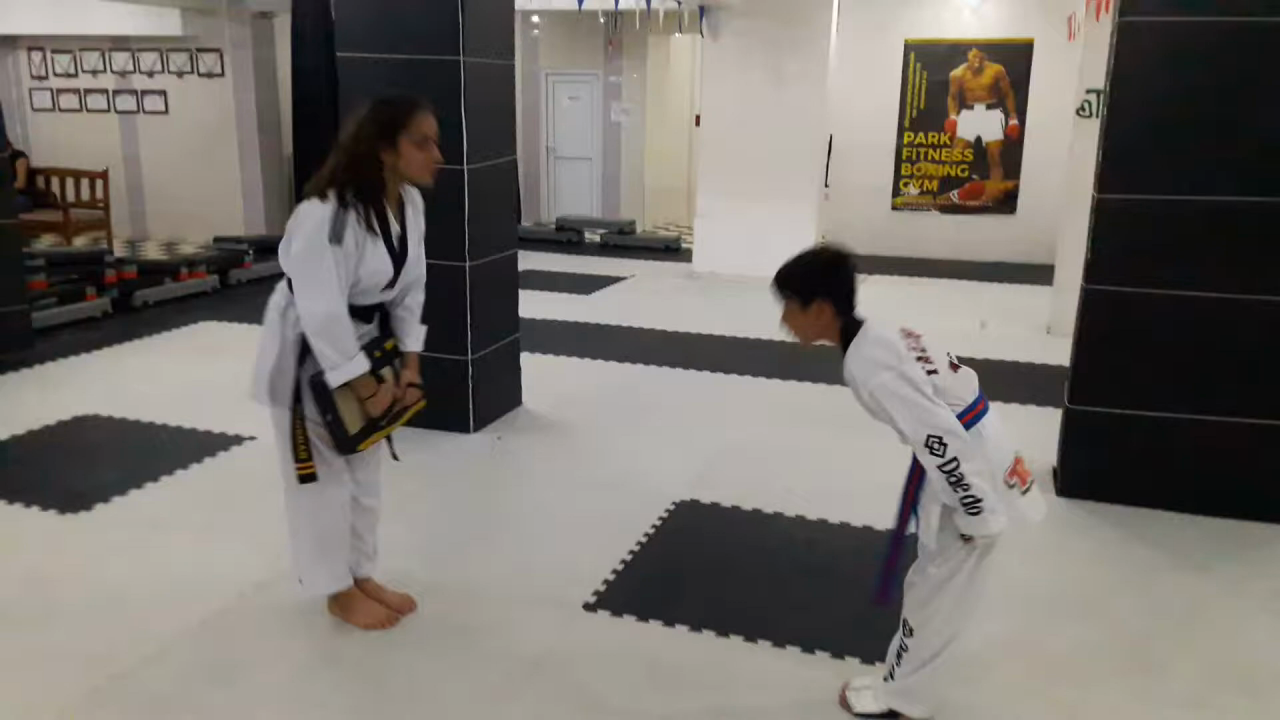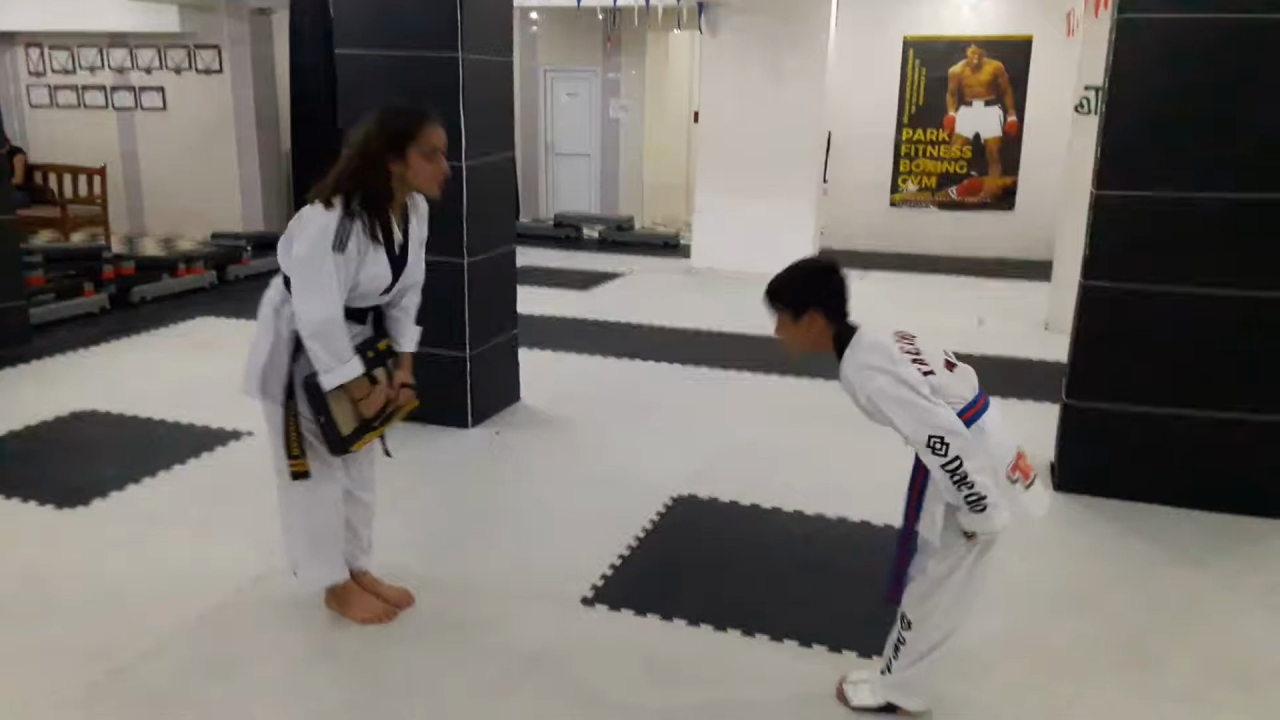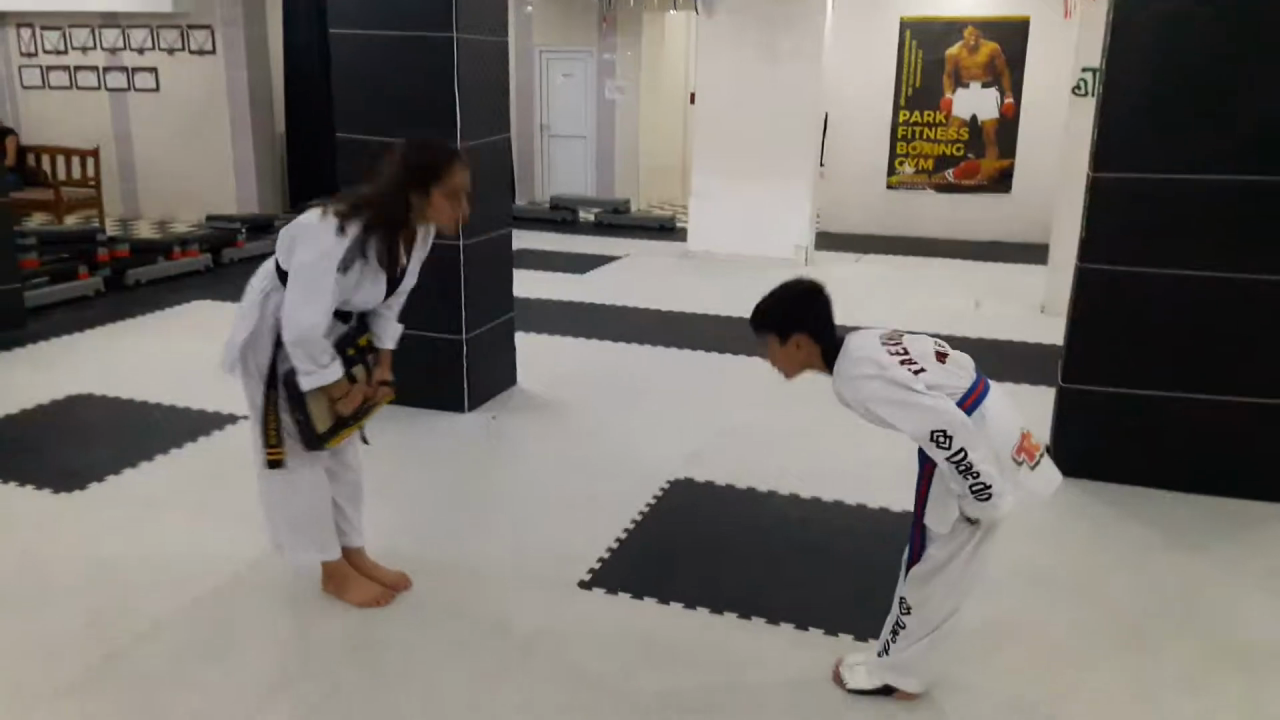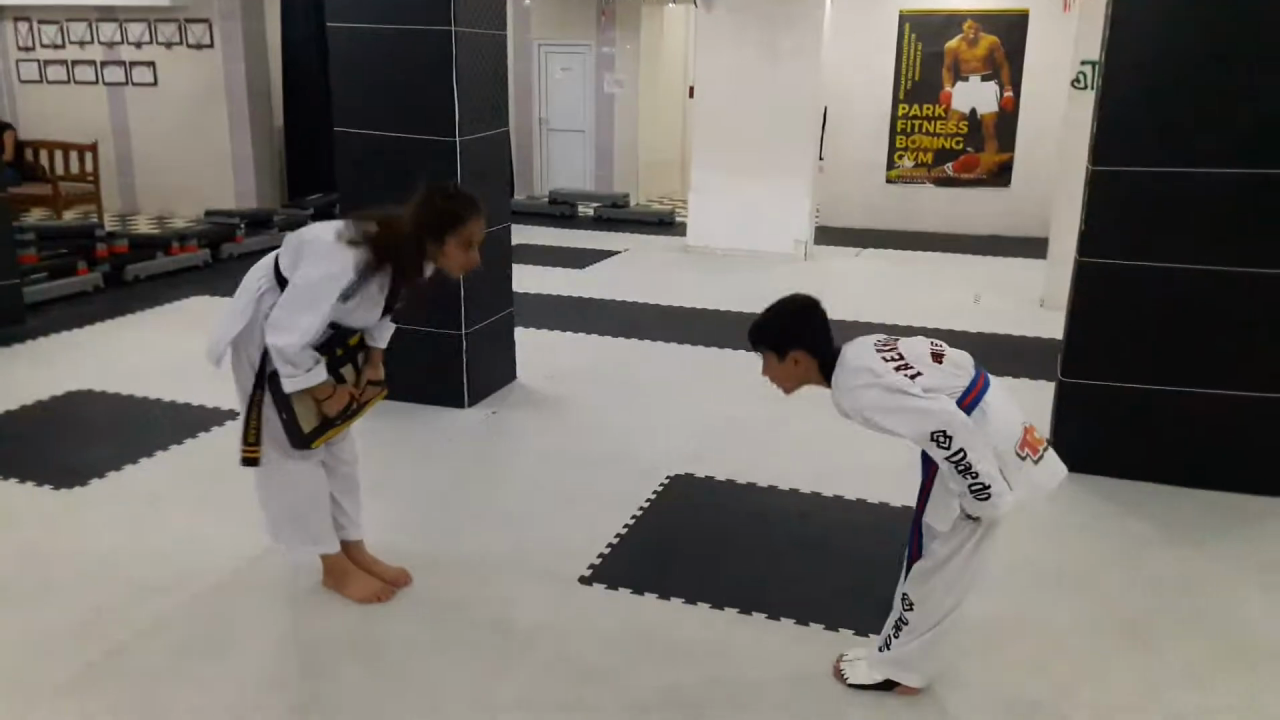
dt=0.1s
person 1, frame 1
left shoulder: (409, 203)
right shoulder: (328, 216)
left elbow: (409, 288)
right elbow: (321, 312)
left wrist: (409, 364)
right wrist: (364, 385)
left hip: (360, 340)
right hip: (308, 351)
left knee: (362, 469)
right knee: (321, 472)
left ankle: (359, 575)
right ankle: (339, 591)
person 1, frame 2
left shoulder: (414, 209)
right shoulder: (333, 222)
left elbow: (406, 290)
right elbow: (318, 316)
left wrist: (403, 365)
right wrist: (358, 388)
left hip: (354, 339)
right hip: (302, 347)
left knee: (357, 463)
right knee: (315, 466)
left ankle: (356, 569)
right ankle: (335, 585)
person 1, frame 3
left shoulder: (415, 229)
right shoulder: (343, 239)
left elbow: (391, 297)
right elbow: (300, 323)
left wrist: (382, 363)
right wrist: (337, 386)
left hip: (331, 325)
right hip: (280, 330)
left knee: (338, 442)
right knee: (298, 447)
left ankle: (352, 552)
right ankle: (333, 568)
person 1, frame 4
left shoulder: (412, 252)
right shoulder: (348, 266)
right elbow: (287, 333)
left wrist: (373, 361)
right wrist: (323, 389)
left hip: (318, 322)
right hip: (273, 322)
left knee: (334, 438)
right knee: (287, 441)
left ankle: (351, 550)
right ankle: (334, 565)
person 2, frame 1
left shoulder: (867, 364)
right shoulder: (876, 336)
left elbow: (940, 436)
right elbow: (941, 399)
left wrist: (975, 513)
left hip: (968, 471)
right hip: (972, 452)
left knee: (938, 587)
right knee: (936, 580)
person 2, frame 2
left shoulder: (863, 370)
right shoulder: (872, 342)
left elbow: (940, 435)
left wrist: (978, 510)
left hip: (969, 467)
right hip: (972, 446)
left knee: (938, 581)
right knee: (933, 570)
left ankle: (901, 689)
right ankle: (902, 674)
person 2, frame 3
left shoulder: (856, 382)
right shoulder: (862, 343)
left elbow: (946, 427)
right elbow: (941, 376)
left wrist: (986, 497)
left hip: (978, 449)
right hip: (983, 421)
left knee: (938, 566)
right knee: (930, 552)
left ankle: (896, 670)
right ankle: (896, 659)
person 2, frame 4
left shoulder: (855, 390)
right shoulder: (860, 351)
left elbow: (945, 428)
right elbow: (947, 361)
left wrist: (986, 496)
left hip: (980, 446)
right hip: (985, 415)
left knee: (942, 560)
right knee: (933, 541)
left ankle: (898, 665)
right ankle: (898, 653)
